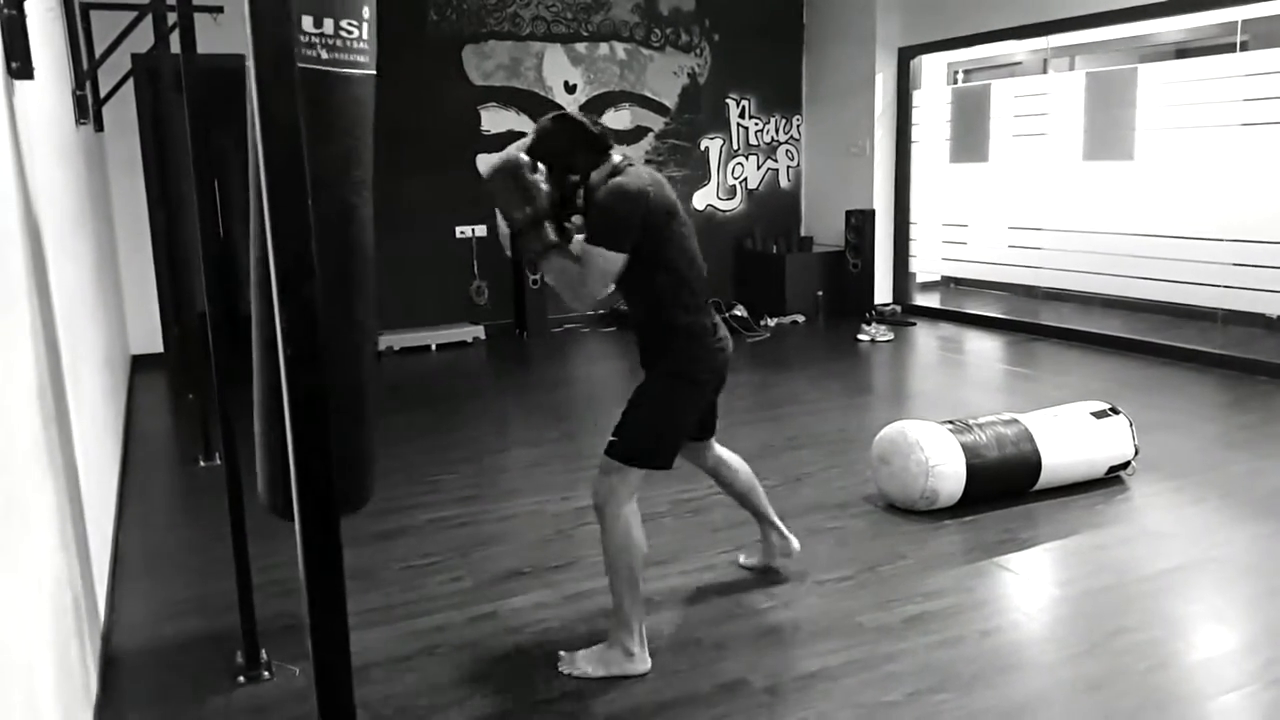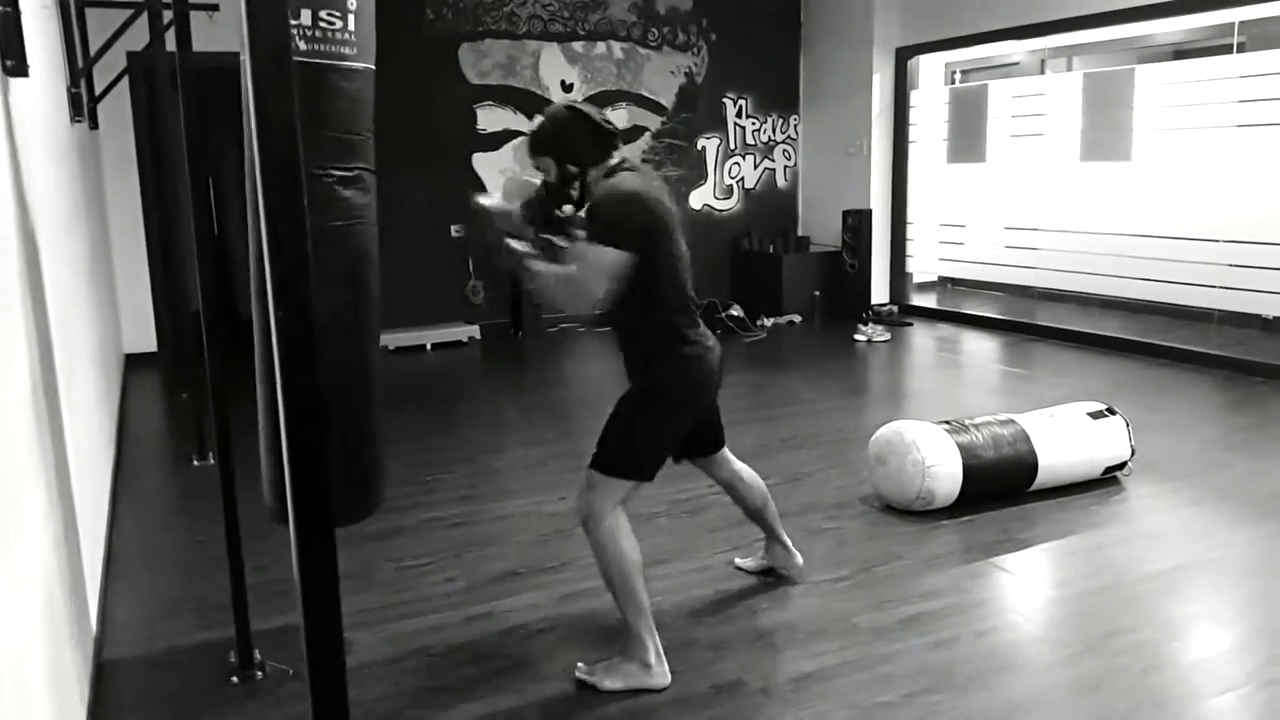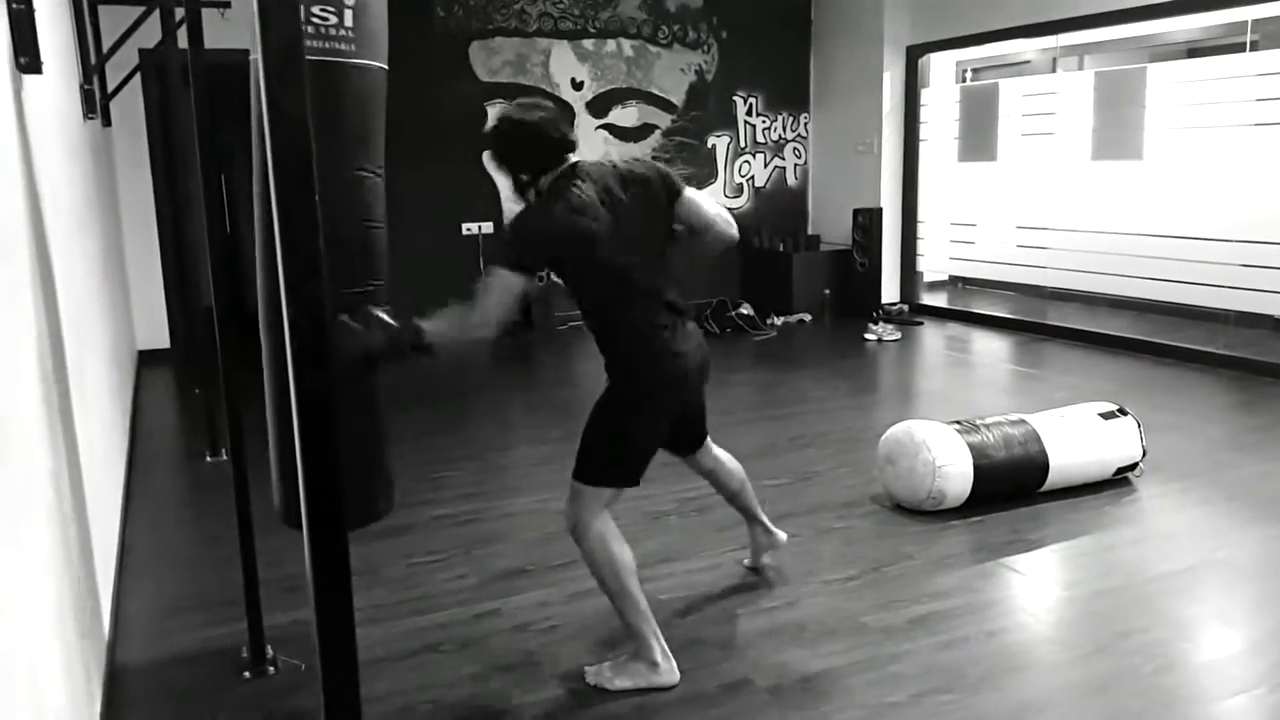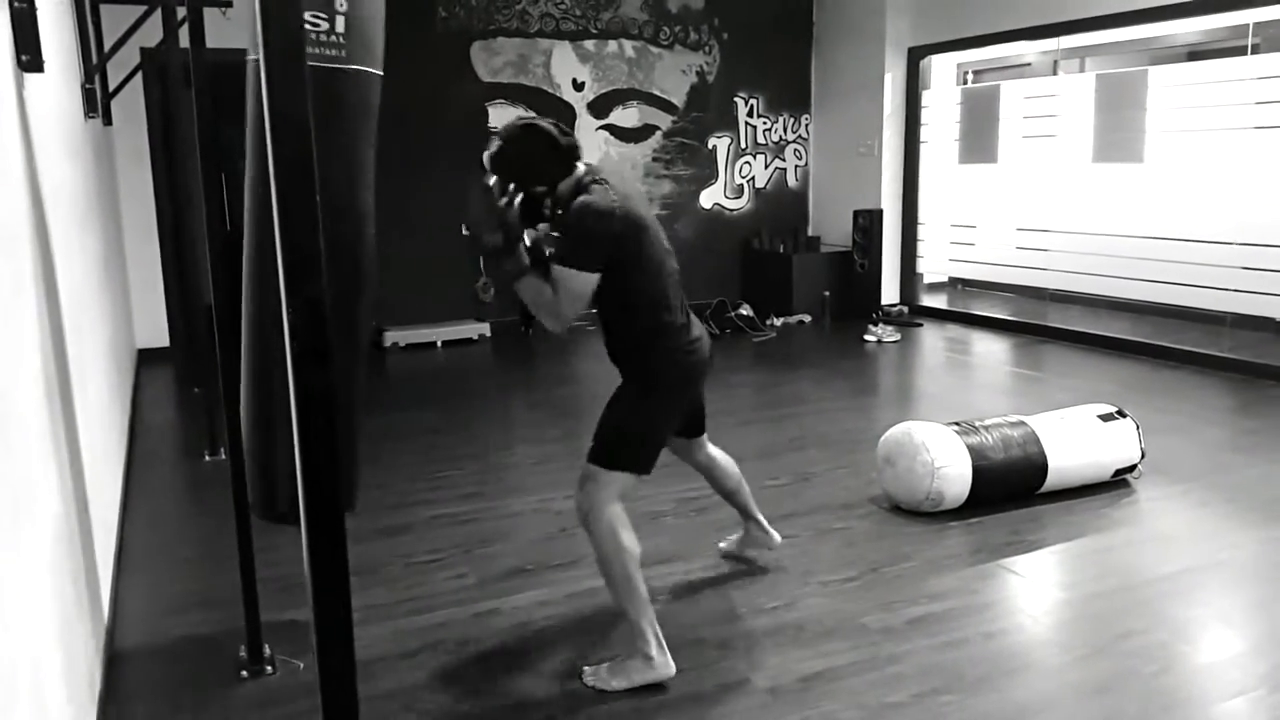
dt=0.4s
person 1, frame 1
left shoulder: (624, 196)
right shoulder: (633, 182)
left elbow: (587, 290)
right elbow: (598, 262)
left wrist: (535, 234)
right wrist: (548, 232)
left hip: (684, 357)
right hip: (702, 347)
left knee: (612, 491)
right knee: (705, 450)
left ankle: (627, 645)
right ankle: (775, 540)
person 1, frame 2
left shoulder: (616, 200)
right shoulder: (628, 187)
left elbow: (579, 298)
left hip: (669, 371)
right hip: (693, 357)
left knee: (598, 507)
right knee: (716, 460)
left ankle: (646, 659)
right ankle: (781, 550)
person 1, frame 3
left shoulder: (540, 221)
right shoulder: (642, 174)
left elbow: (483, 319)
right elbow: (723, 232)
left hip: (646, 373)
right hip: (686, 349)
left knee: (586, 516)
right knee: (697, 449)
left ankle: (651, 658)
right ankle: (761, 531)
person 1, frame 4
left shoulder: (591, 214)
right shoulder: (598, 195)
left elbow: (557, 315)
left wrist: (509, 252)
right wrist: (528, 247)
left hip: (659, 364)
right hip: (680, 348)
left knee: (596, 501)
right knee: (692, 446)
left ankle: (648, 654)
right ankle: (757, 528)
